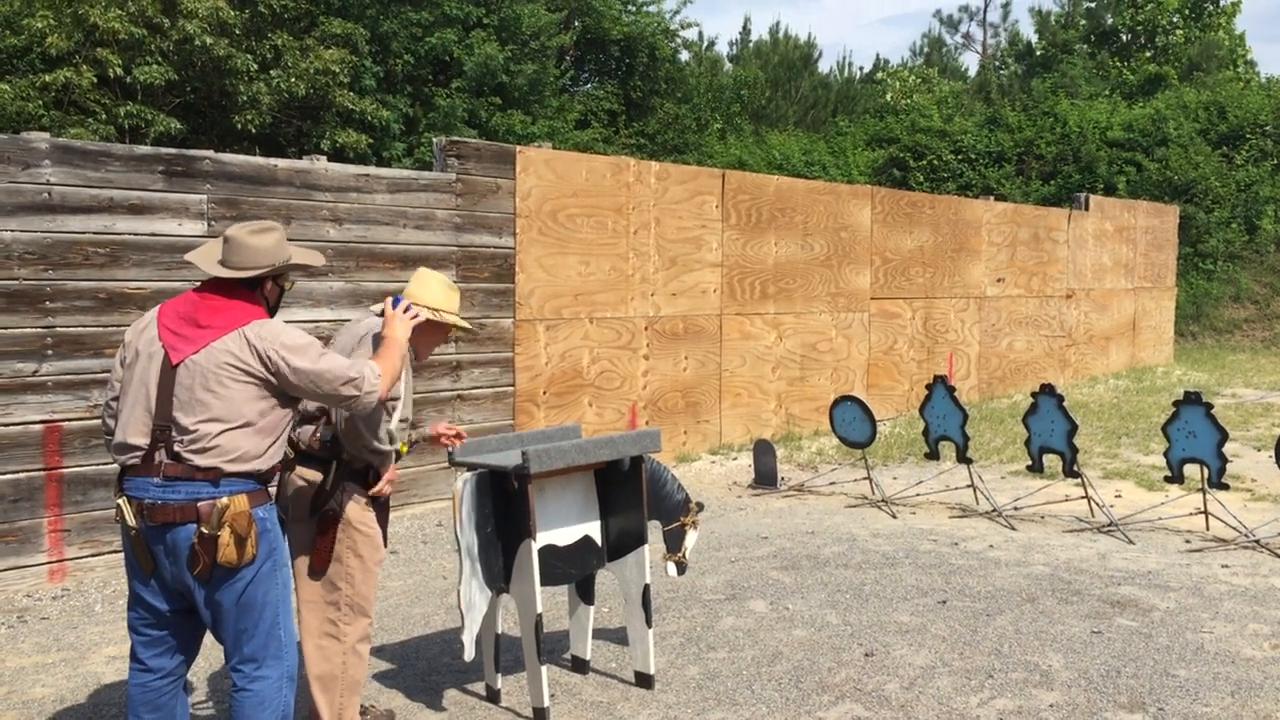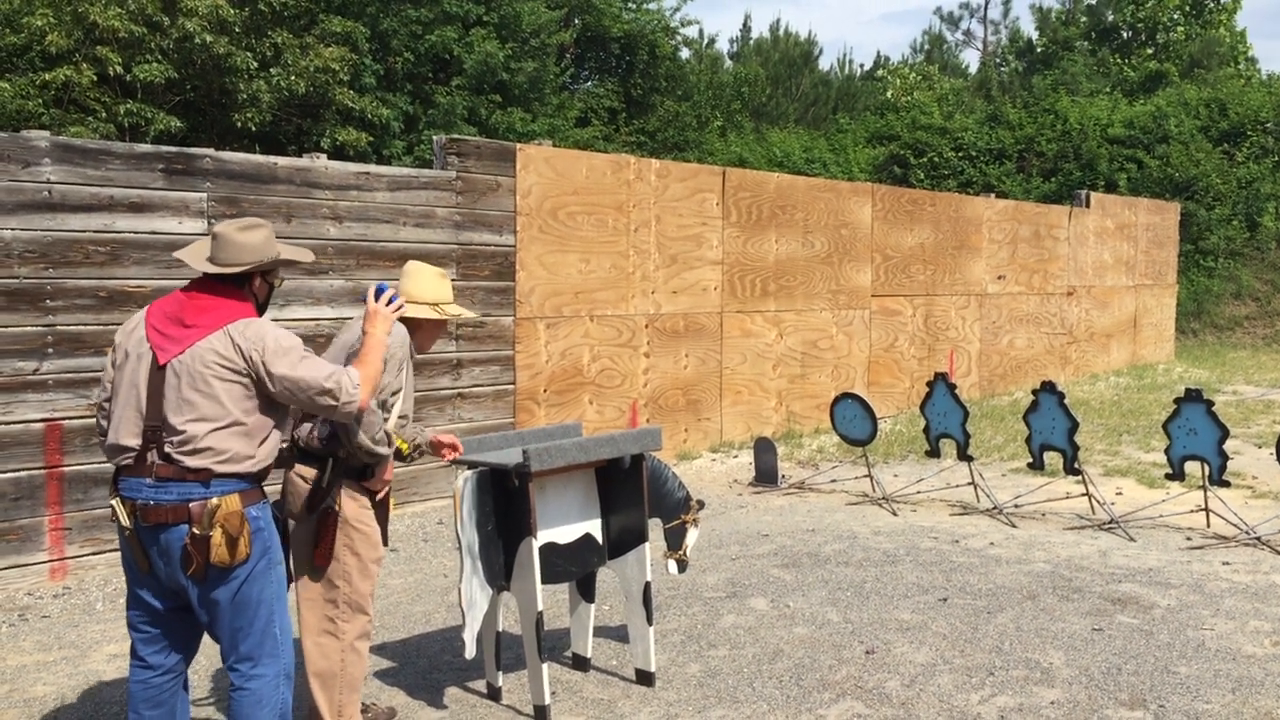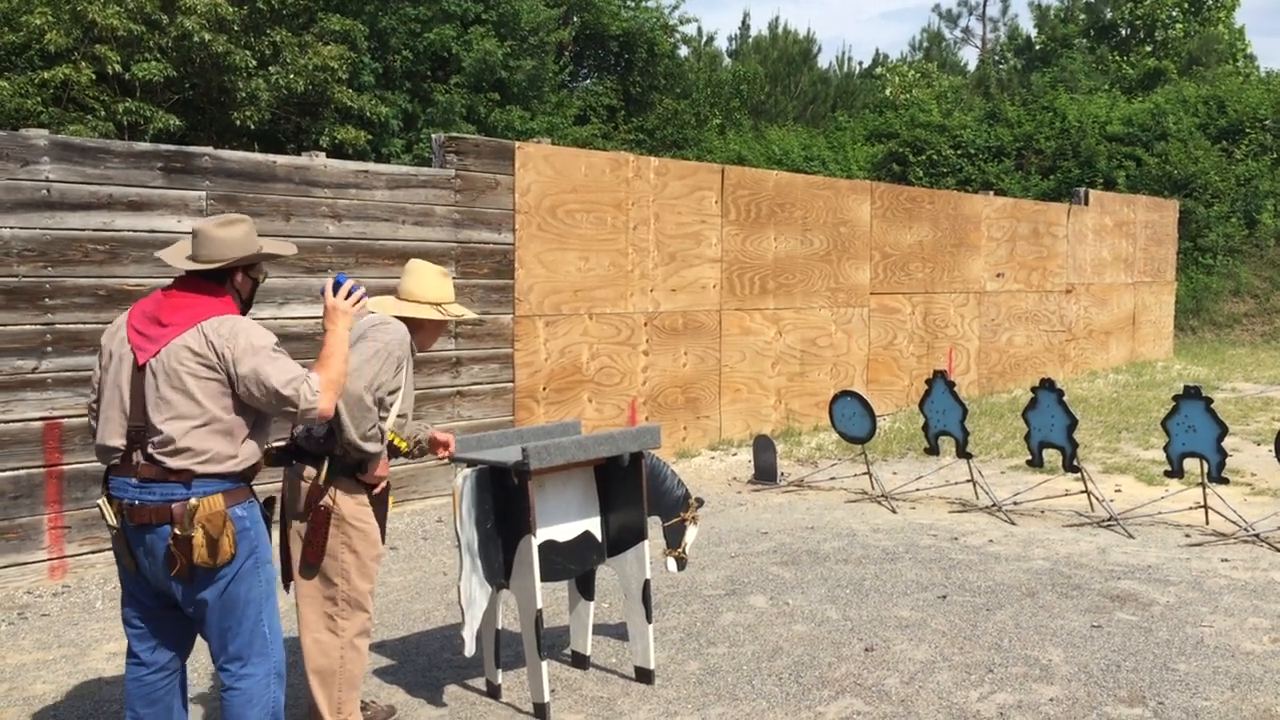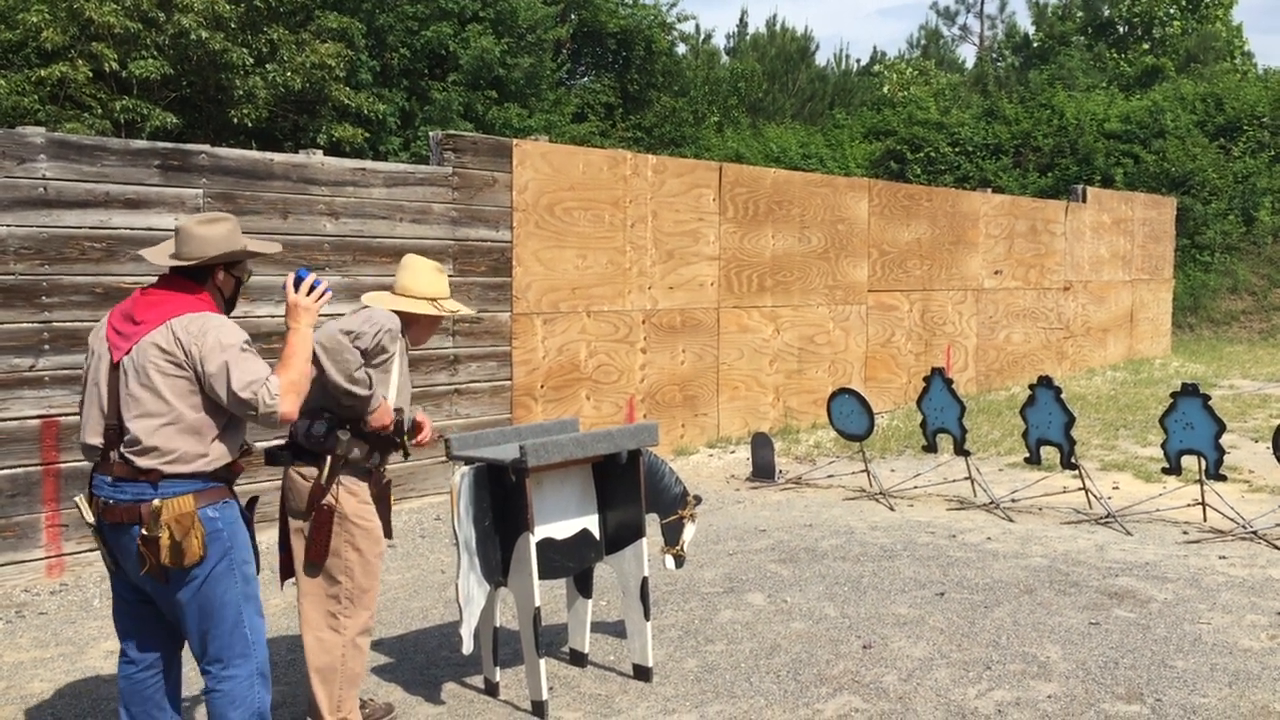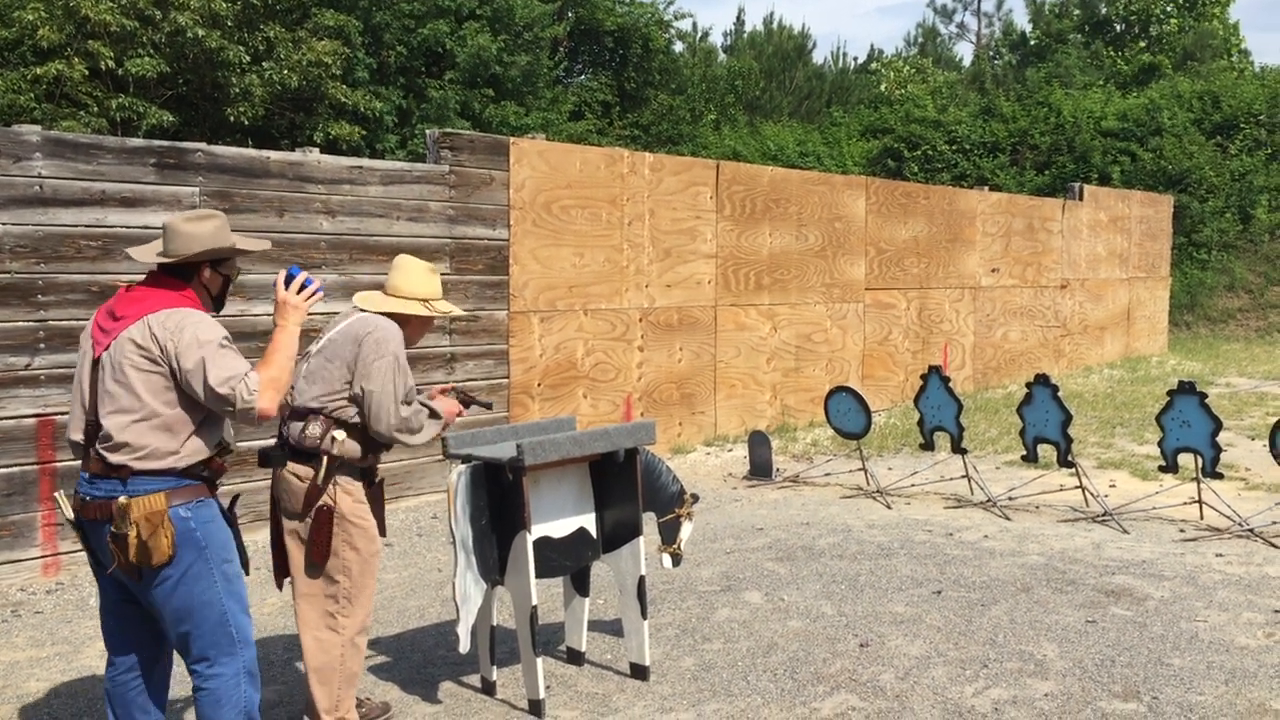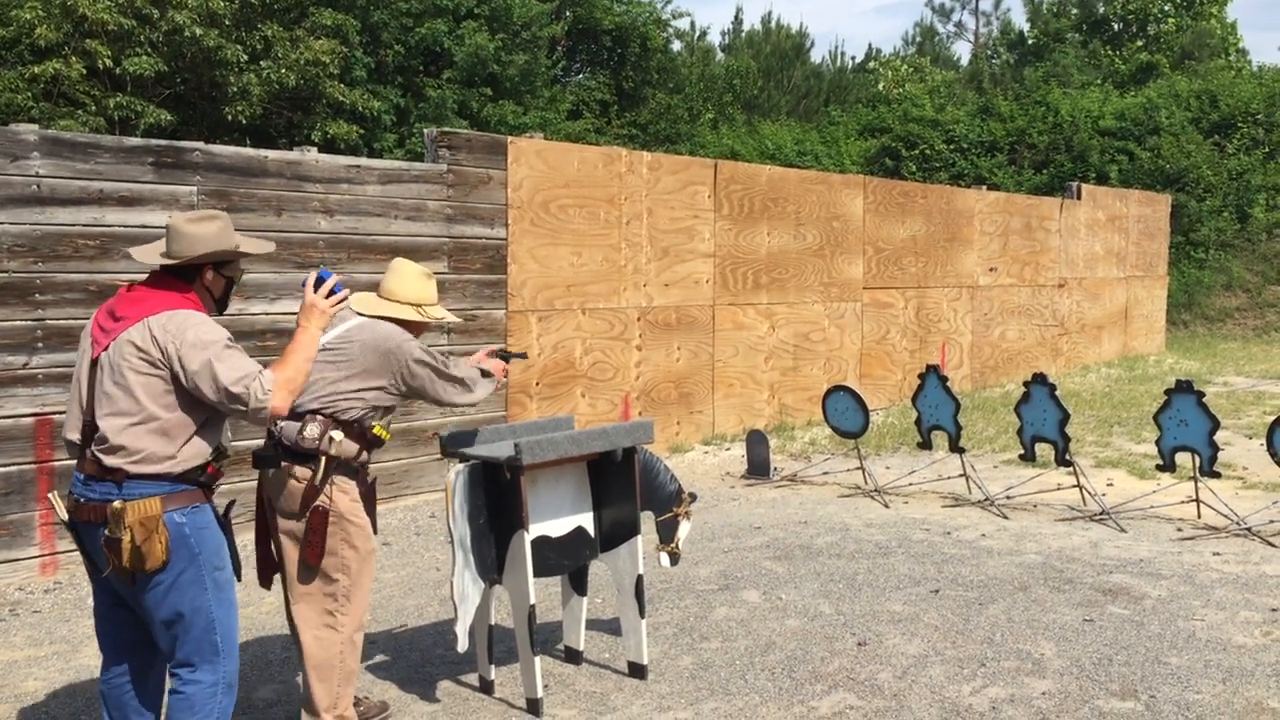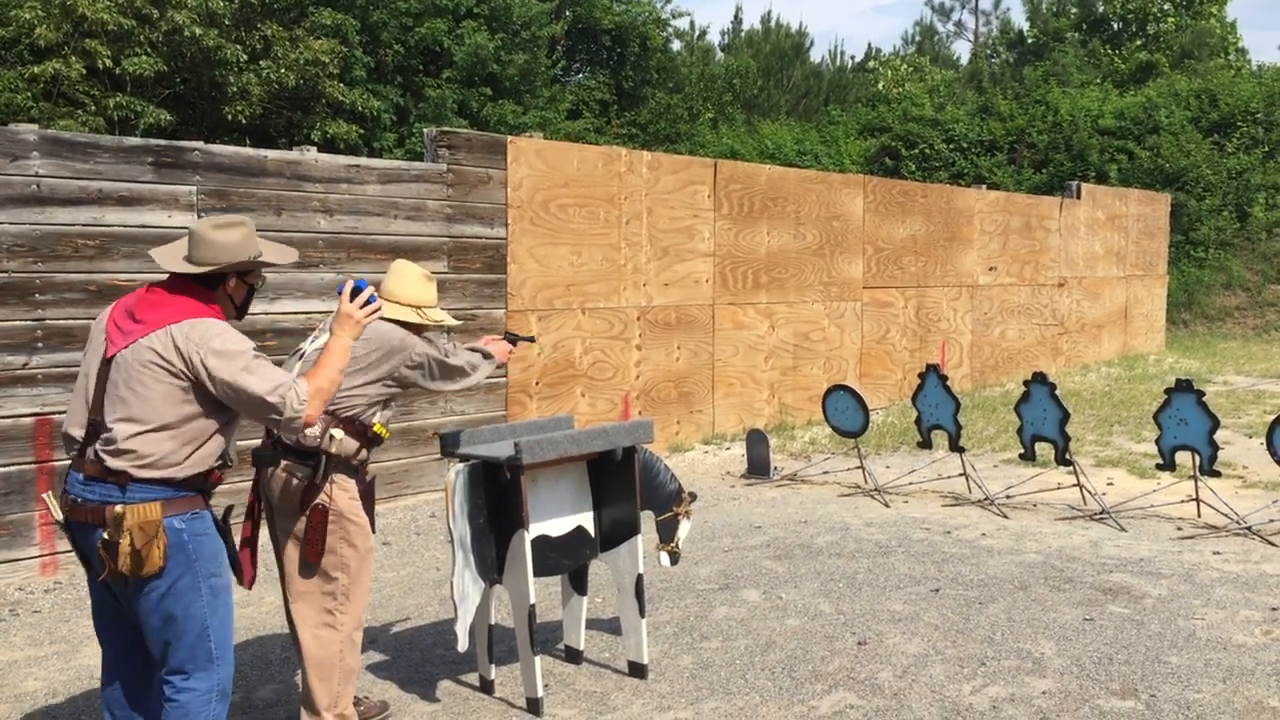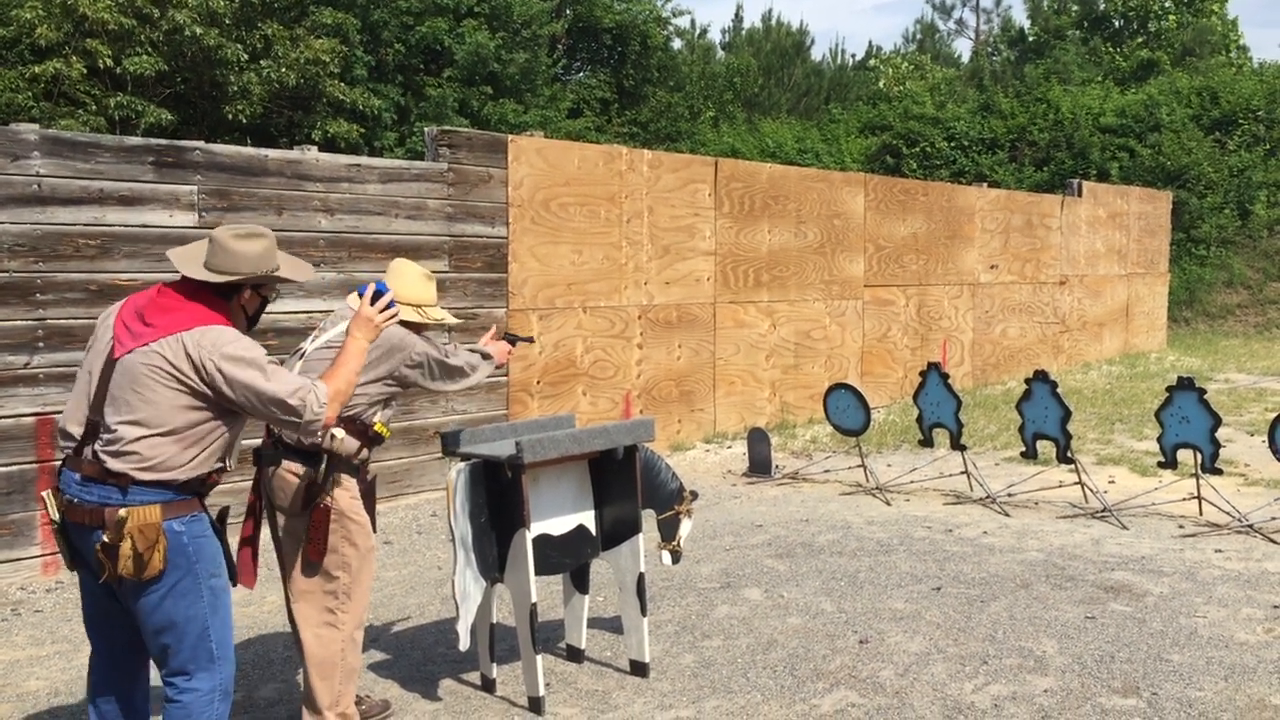
dt=0.2s
person 1, frame 1
left shoulder: (147, 325)
right shoulder: (267, 339)
left elbow: (112, 418)
right elbow: (369, 387)
right wrist: (394, 335)
left hip: (143, 509)
right hip: (222, 515)
left knee: (156, 659)
right knee: (264, 665)
person 1, frame 2
left shoulder: (139, 324)
right shoulder: (254, 337)
left elbow: (107, 415)
right elbow: (352, 396)
right wrist: (376, 331)
left hip: (139, 509)
right hip: (217, 514)
left knee: (156, 657)
right knee: (262, 663)
person 1, frame 3
left shoulder: (127, 324)
right shoulder: (231, 332)
left elbow: (98, 413)
right elbow: (317, 403)
right wrist: (337, 328)
left hip: (131, 508)
right hip: (206, 513)
left knee: (154, 655)
right knee: (253, 662)
person 1, frame 4
left shoulder: (118, 321)
right shoulder: (203, 328)
left elbow: (99, 414)
right elbow: (282, 405)
right wrist: (300, 326)
left hip: (119, 507)
right hip: (185, 513)
left knee: (145, 655)
right knee: (238, 663)
person 1, frame 5
left shoulder: (114, 316)
right shoulder: (181, 324)
left elbow: (103, 414)
right elbow: (260, 400)
right wrist: (288, 324)
left hip: (106, 505)
right hip: (164, 510)
left knee: (132, 657)
right knee: (226, 660)
person 1, frame 6
left shoulder: (113, 314)
right shoulder: (182, 327)
left elbow: (98, 414)
right elbow: (270, 399)
right wrist: (309, 327)
left hip: (96, 505)
right hip: (158, 513)
left knee: (127, 659)
right knee: (207, 666)
person 1, frame 7
left shoulder: (120, 312)
right shoulder: (204, 337)
left elbow: (88, 412)
right elbow: (301, 408)
right wrist: (343, 335)
left hip: (89, 504)
right hip: (156, 517)
left knee: (129, 658)
right knee: (200, 671)
person 1, frame 8
left shoulder: (127, 310)
right shoulder: (213, 345)
left elbow: (83, 411)
right elbow: (318, 410)
right wrist: (359, 337)
left hip: (84, 502)
right hip: (151, 519)
left knee: (116, 657)
right knee: (201, 671)
person 2, frame 1
left shoulder: (370, 328)
right shoulder: (385, 335)
right elbow: (356, 407)
left wrist: (423, 434)
right wrist: (383, 462)
left hip: (324, 481)
right hip: (336, 486)
left knee: (332, 608)
right knee: (345, 612)
person 2, frame 2
right shoulder: (391, 336)
left wrist: (422, 442)
right wrist: (382, 461)
left hip: (326, 480)
right hip: (335, 485)
left knee: (334, 606)
right knee: (344, 610)
person 2, frame 3
left shoulder: (390, 334)
right shoulder: (390, 334)
right elbow: (349, 393)
left wrist: (421, 436)
right wrist: (373, 460)
left hip: (333, 479)
right hip: (335, 484)
left knee: (335, 604)
right knee: (344, 608)
person 2, frame 4
left shoulder: (383, 325)
right shoulder: (382, 322)
right elbow: (324, 342)
left wrist: (405, 420)
right wrist: (371, 403)
left hip: (327, 474)
right hip: (334, 480)
left knee: (334, 602)
right knee: (346, 606)
person 2, frame 5
left shoulder: (360, 325)
right shoulder: (382, 336)
right elbow: (390, 422)
left wrist: (423, 402)
right wrist: (436, 413)
left hip: (303, 471)
right hip: (328, 480)
left knee: (323, 600)
right knee: (342, 604)
person 2, frame 6
left shoulder: (350, 322)
right shoulder: (392, 343)
left elbow: (429, 368)
right elbow: (448, 385)
left wrist: (469, 364)
right wrist: (487, 374)
left hip: (291, 469)
right hip: (322, 479)
left knee: (315, 599)
right knee: (339, 603)
person 2, frame 7
right shoulder: (393, 341)
left elbow: (428, 355)
right elbow: (446, 368)
left wrist: (475, 348)
right wrist: (488, 356)
left hip: (286, 466)
right hip: (319, 476)
left knee: (312, 596)
right knee: (337, 601)
person 2, frame 8
left shoulder: (348, 317)
right shoulder: (394, 340)
left elbow: (430, 355)
right elbow: (446, 368)
left wrist: (475, 347)
right wrist: (488, 356)
left hip: (287, 466)
right hip: (320, 475)
left knee: (314, 596)
right knee: (338, 600)
